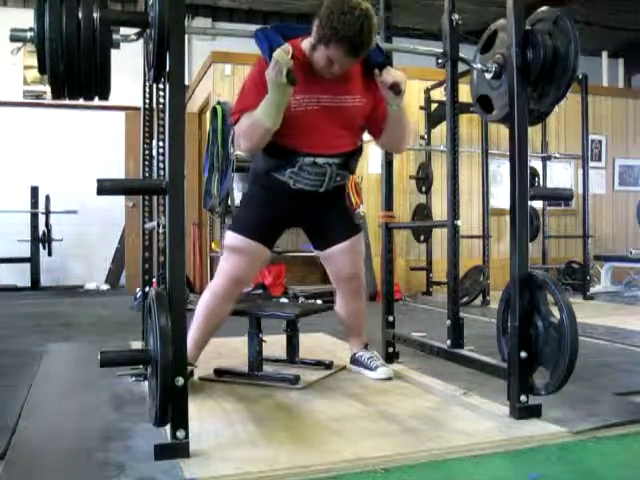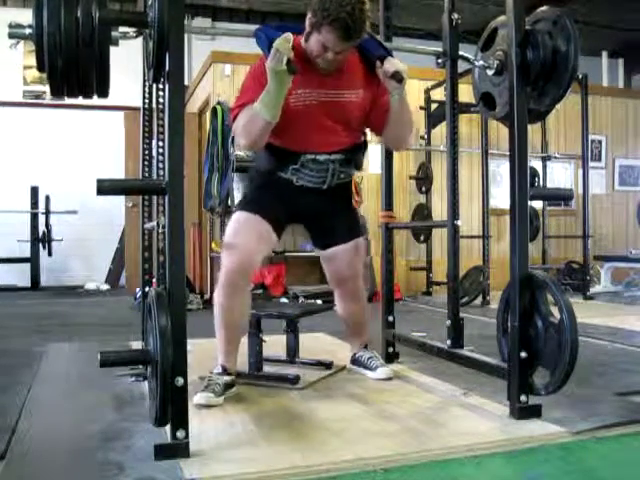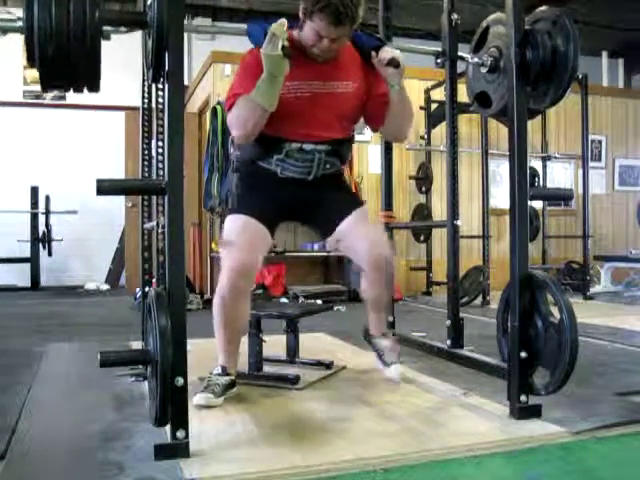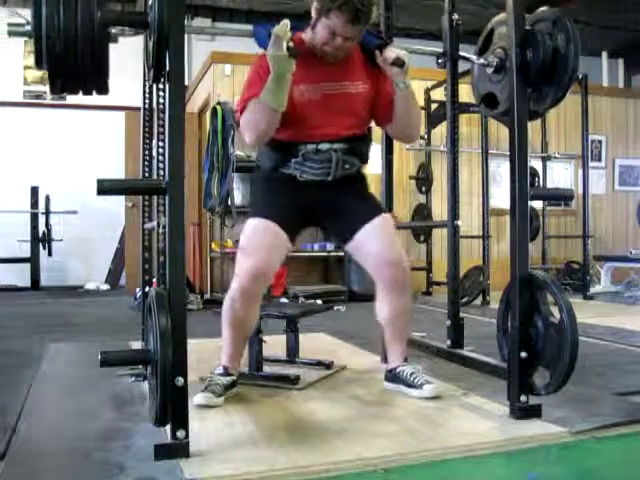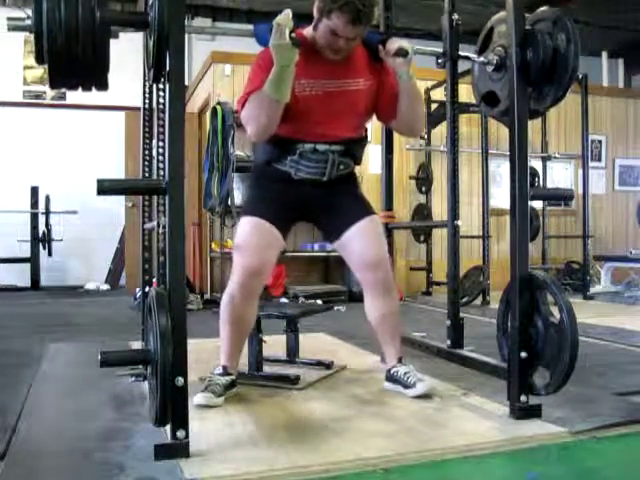
dt=0.3s
person 1, frame 1
left shoulder: (368, 77)
right shoulder: (276, 64)
left elbow: (395, 144)
right elbow: (247, 142)
left wrist: (395, 101)
right wrist: (277, 92)
left hip: (328, 194)
right hip: (272, 188)
left knee: (351, 279)
right knee: (230, 279)
left ankle: (360, 352)
right ankle: (184, 361)
person 1, frame 2
left shoulder: (367, 72)
right shoulder: (273, 63)
left elbow: (398, 140)
right elbow: (246, 139)
left wrist: (396, 92)
right wrist: (277, 84)
left hip: (332, 191)
right hip: (275, 184)
left knee: (349, 281)
right knee: (235, 268)
left ankle: (360, 351)
right ankle: (223, 371)
person 1, frame 3
left shoulder: (363, 63)
right shoulder: (267, 54)
left elbow: (398, 132)
right elbow: (241, 130)
left wrist: (395, 80)
right wrist: (274, 73)
left hip: (325, 181)
right hip: (264, 179)
left knee: (379, 258)
right knee: (235, 274)
left ankle: (378, 337)
right ankle: (224, 374)
person 1, frame 4
left shoulder: (370, 66)
right shoulder: (275, 60)
left elbow: (408, 133)
right elbow: (253, 135)
left wrist: (399, 80)
right wrist: (280, 74)
left hip: (346, 184)
right hip: (284, 184)
left knee: (395, 267)
right knee: (249, 277)
left ankle: (397, 366)
right ankle: (227, 373)
person 1, frame 5
left shoulder: (372, 63)
right shoulder: (277, 55)
left elbow: (413, 127)
right elbow: (256, 128)
left wrist: (403, 72)
right wrist: (284, 64)
left hip: (339, 182)
right hip: (278, 180)
left knee: (379, 270)
right knee: (246, 274)
left ankle: (395, 367)
right ankle: (225, 373)
